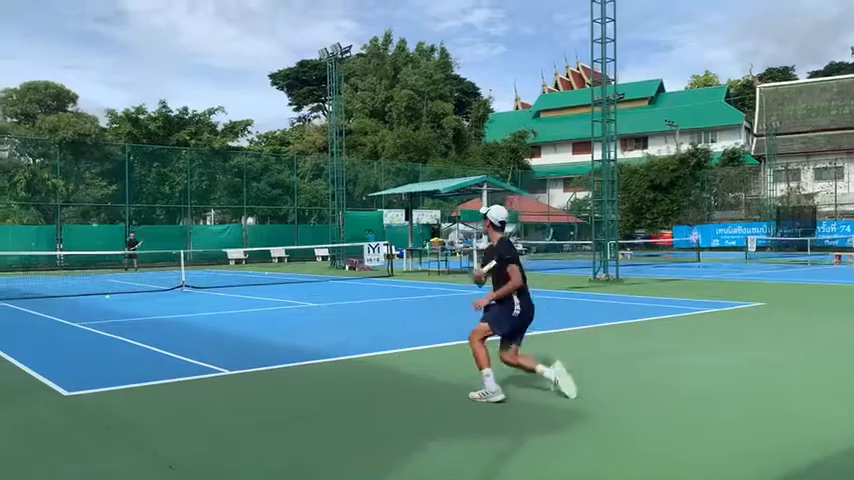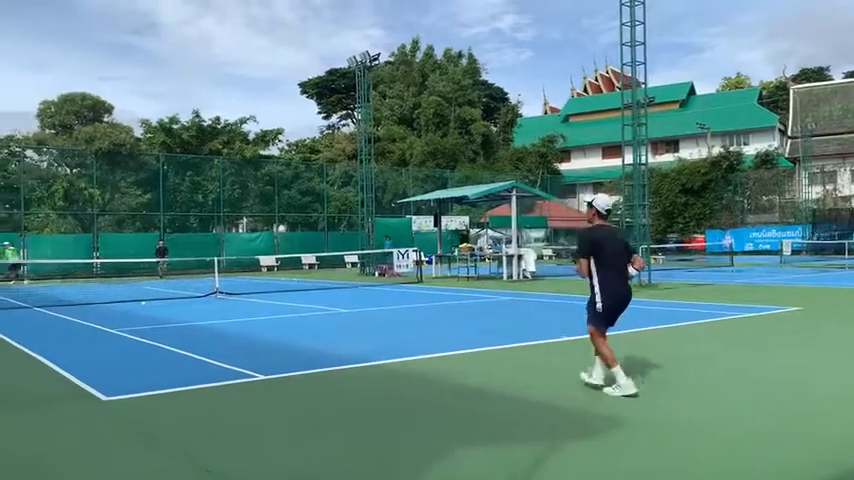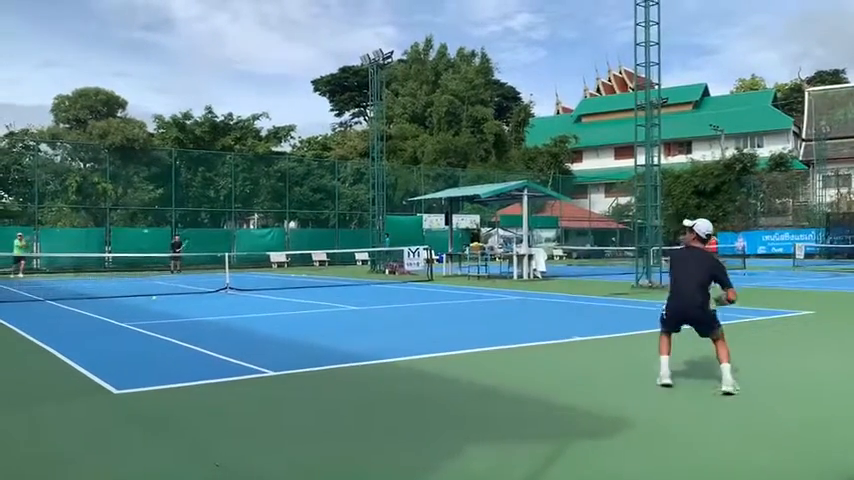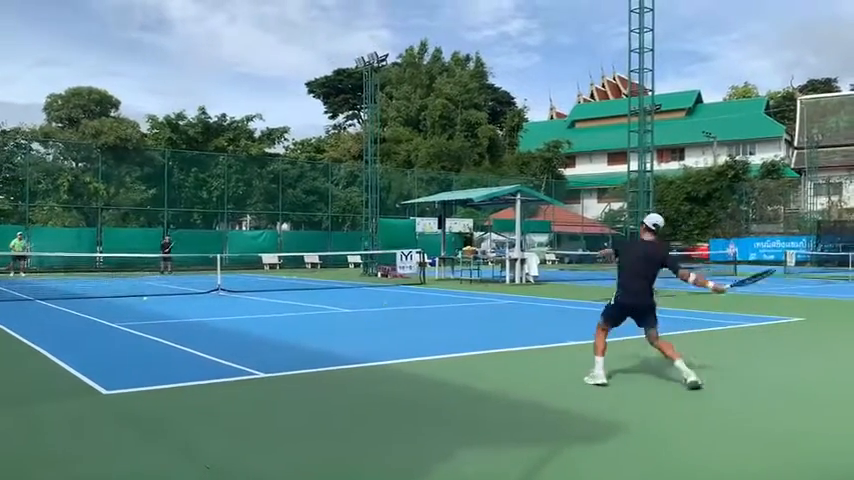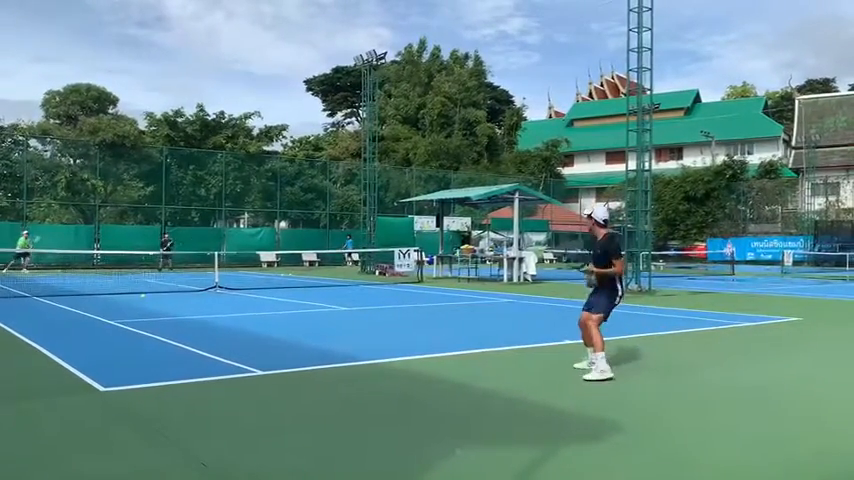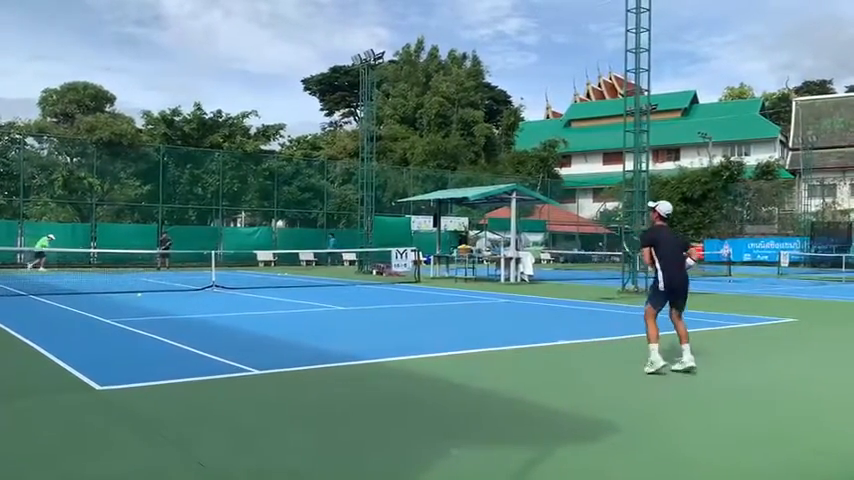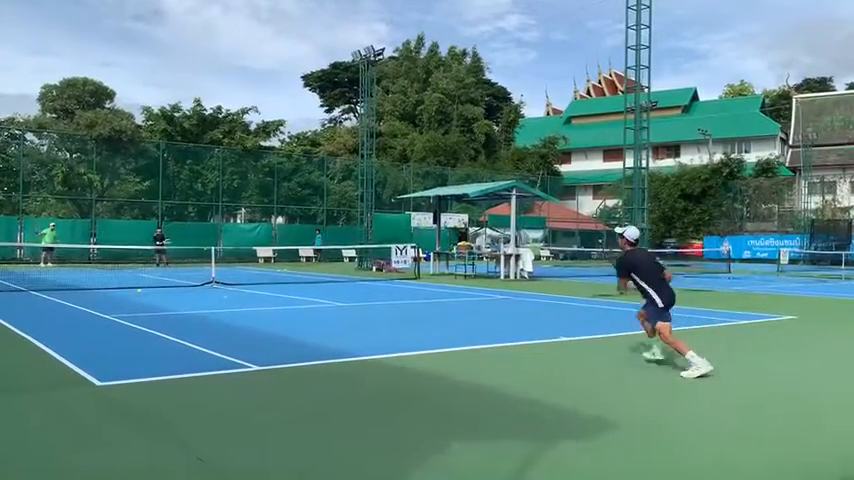
dt=0.7s
person 1, frame 1
left shoulder: (503, 248)
right shoulder: (491, 250)
left elbow: (516, 281)
right elbow: (479, 278)
left wrist: (489, 298)
right wrist: (479, 273)
left hip: (515, 307)
right hip: (512, 307)
left knee: (476, 338)
right knee: (508, 358)
left ankle: (491, 390)
right ankle: (551, 373)
person 1, frame 2
left shoulder: (587, 235)
right shoulder: (618, 235)
left elbow: (584, 272)
right elbow: (639, 264)
left wrist: (579, 268)
left hip: (605, 295)
right hip: (624, 294)
left knee: (596, 336)
right knee: (598, 332)
left ankle: (624, 383)
right ankle: (597, 375)
person 1, frame 3
left shoulder: (676, 254)
right shoulder: (714, 263)
right elbow: (732, 297)
right wrist: (722, 300)
left hip: (674, 309)
right hip: (700, 311)
left knee: (665, 333)
right knee: (719, 340)
left ankle: (665, 373)
right ankle: (727, 381)
person 1, frame 4
left shoulder: (627, 245)
right shoulder: (661, 252)
left elbow: (607, 253)
right elbow: (685, 276)
right wrist: (711, 285)
left hip: (622, 299)
right hip: (645, 302)
left knee: (601, 330)
right knee: (656, 340)
left ankle: (598, 373)
right ankle: (687, 373)
person 1, frame 5
left shoulder: (610, 242)
right shoulder: (598, 242)
left elbow: (620, 270)
left wrist: (596, 272)
right wrist: (594, 273)
left hip: (611, 292)
right hip: (601, 290)
left knee: (591, 322)
right knee: (583, 322)
left ankle: (603, 368)
right ankle: (592, 360)
person 1, frame 6
left shoulder: (649, 233)
right shoulder: (676, 236)
left elbow: (647, 261)
right elbow: (694, 256)
left hip: (664, 281)
right hip: (682, 280)
left knee: (650, 317)
right knee: (676, 318)
left ankle: (655, 359)
right ankle: (687, 358)
person 1, frame 7
left shoulder: (623, 260)
right shoulder: (647, 254)
left elbow: (622, 289)
right elbow: (668, 276)
left wrist: (625, 278)
left hip: (659, 299)
right hip: (667, 294)
left knee: (665, 335)
right knee: (642, 314)
left ankle: (699, 364)
right ankle: (655, 351)
